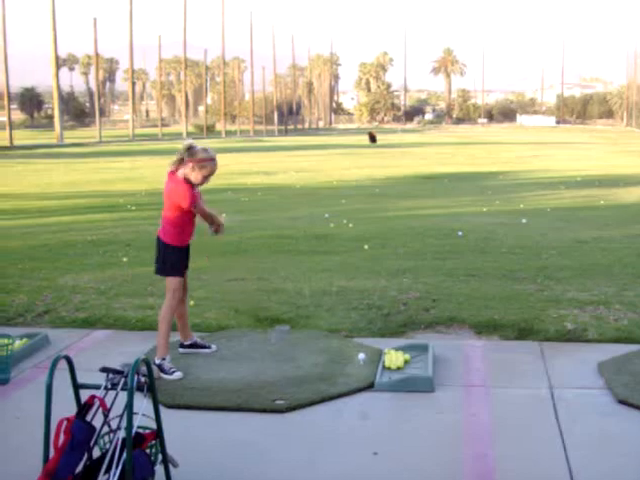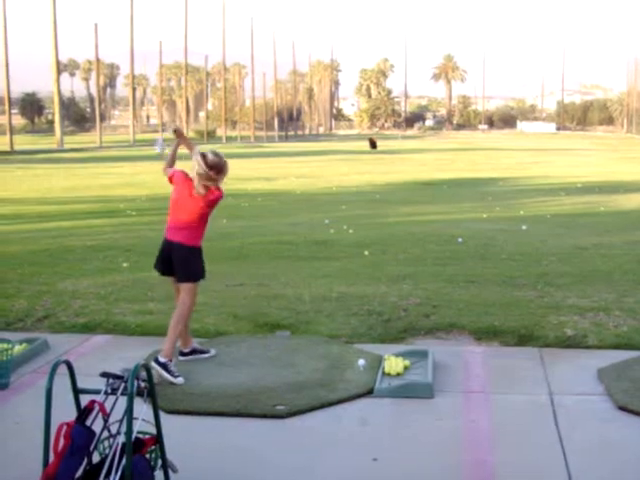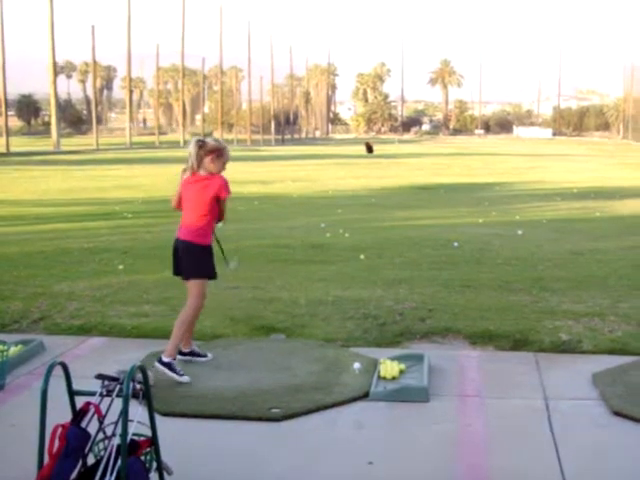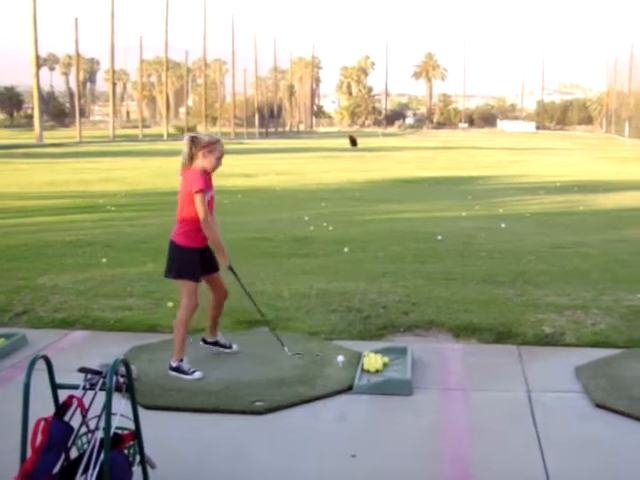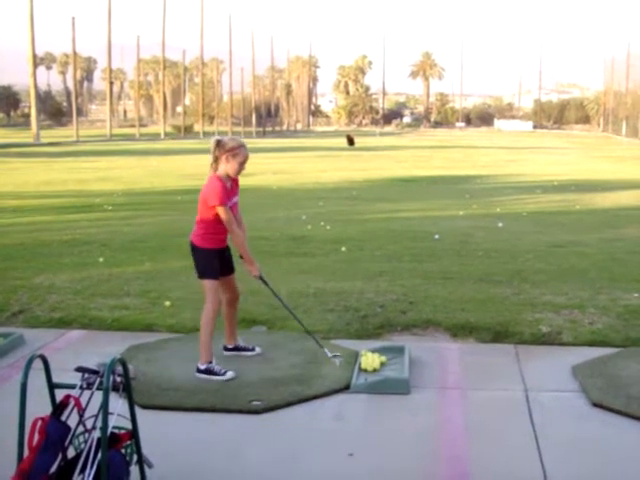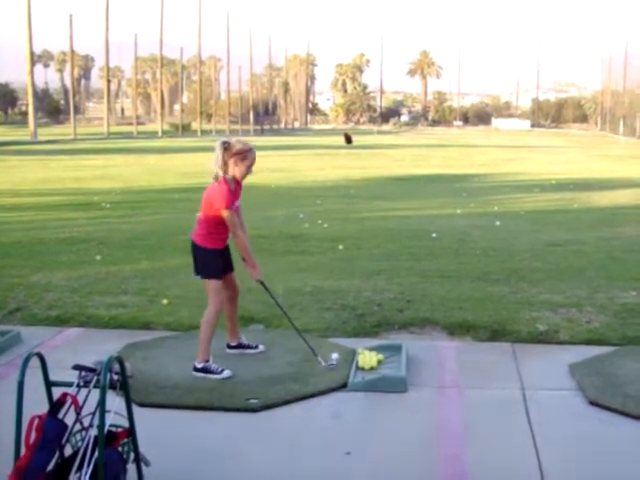
dt=0.5s
person 1, frame 1
left shoulder: (185, 177)
right shoulder: (182, 190)
left elbow: (199, 208)
right elbow: (202, 212)
left wrist: (212, 218)
right wrist: (217, 221)
left hip: (180, 243)
right hip: (171, 245)
left knee: (181, 292)
right knee: (172, 297)
left ankle: (187, 340)
right ankle: (161, 358)
person 1, frame 2
left shoulder: (180, 179)
right shoulder: (215, 196)
left elbow: (166, 169)
right elbow: (205, 178)
left wrist: (177, 144)
right wrist: (189, 145)
left hip: (170, 245)
right hip: (189, 250)
left knee: (184, 298)
right knee: (185, 303)
left ankle: (187, 346)
right ankle: (164, 357)
person 1, frame 3
left shoulder: (186, 177)
right shoulder: (220, 183)
left elbow: (176, 205)
right elbow: (221, 216)
left hip: (182, 242)
right hip: (197, 246)
left knee: (197, 297)
right knee: (194, 302)
left ankle: (185, 347)
right ankle: (168, 356)
person 1, frame 4
left shoulder: (205, 177)
right shoulder: (196, 180)
left elbow: (210, 217)
right elbow: (204, 222)
left wrist: (217, 249)
right wrist: (222, 252)
left hip: (201, 246)
right hip: (185, 247)
left knee: (221, 292)
right knee: (189, 302)
left ankle: (211, 336)
right ankle: (177, 361)
person 1, frame 5
left shoulder: (233, 182)
right shoulder: (215, 188)
left elbow: (238, 221)
right elbow: (232, 229)
left wrist: (246, 254)
right wrist: (250, 262)
left hip: (220, 246)
right hip: (204, 247)
left knee: (233, 294)
right knee: (214, 302)
left ankle: (231, 343)
right ankle: (205, 364)
person 1, frame 6
left shoulder: (235, 184)
right shoulder: (221, 191)
left elbow: (241, 222)
right elbow: (237, 233)
left wrist: (248, 258)
right wrist: (252, 265)
left hip: (219, 246)
right hip: (206, 248)
left knee: (232, 291)
right knee: (216, 301)
left ankle: (234, 341)
right ankle: (202, 362)
